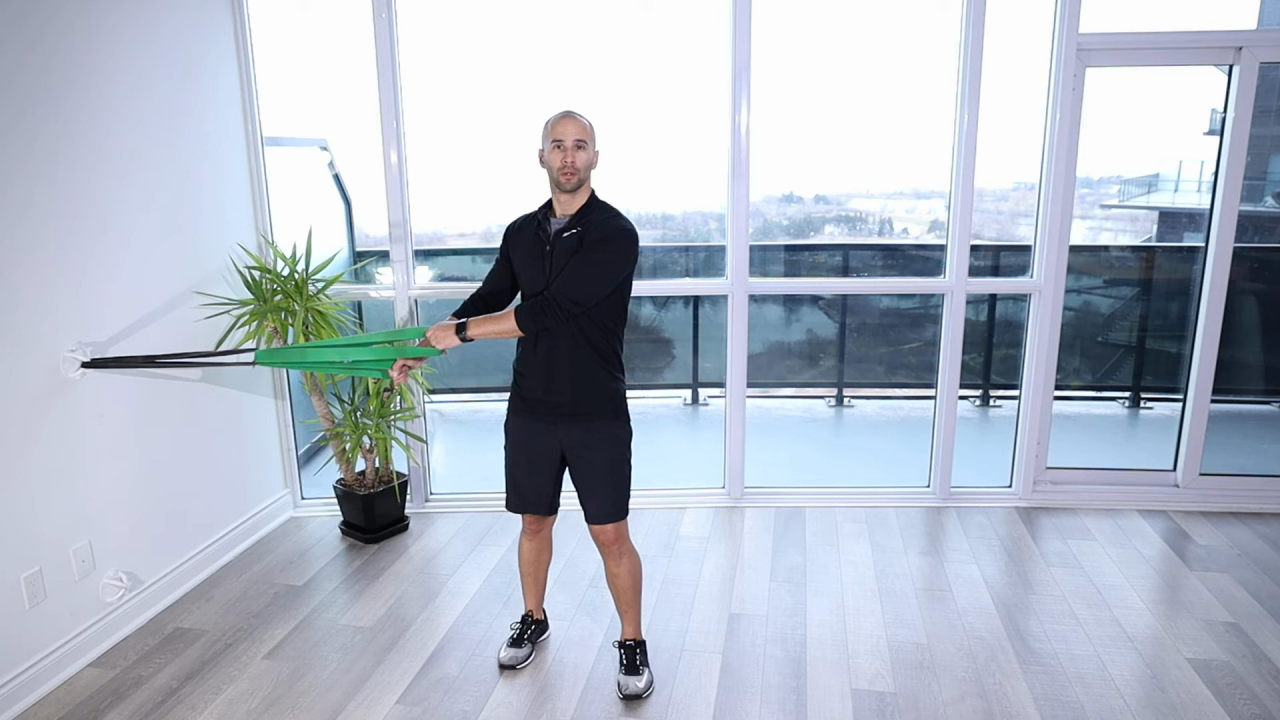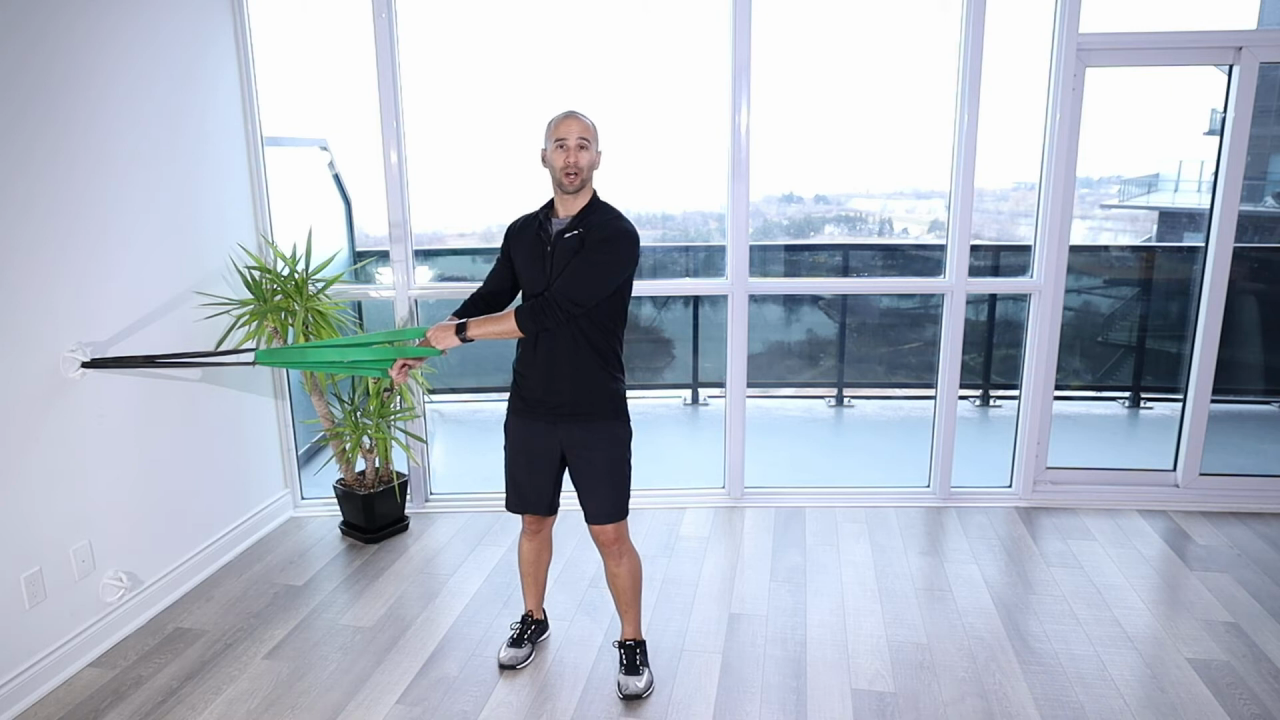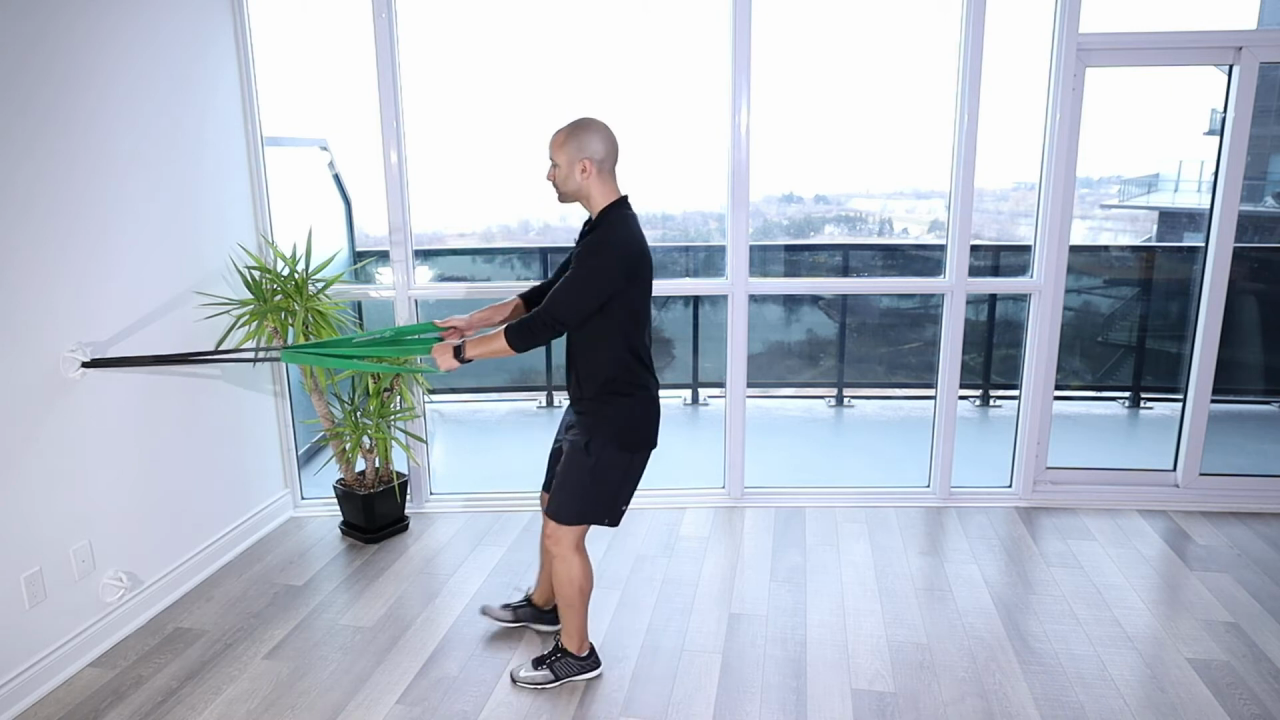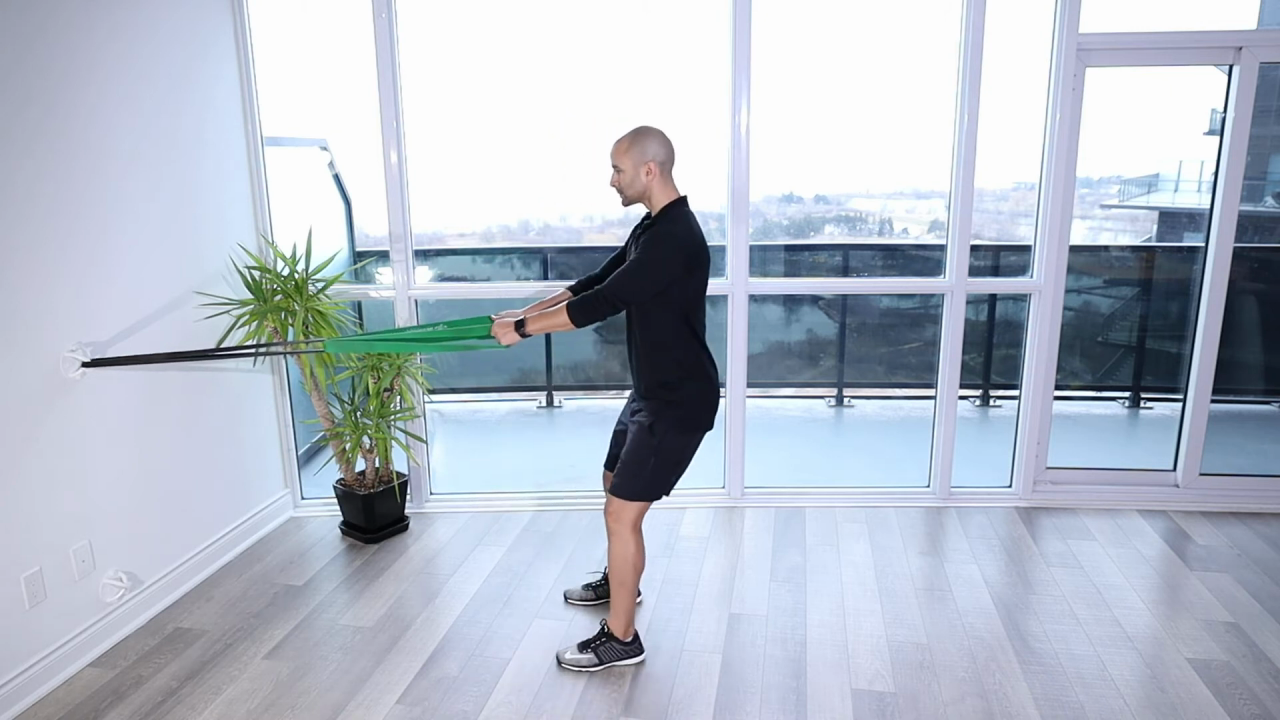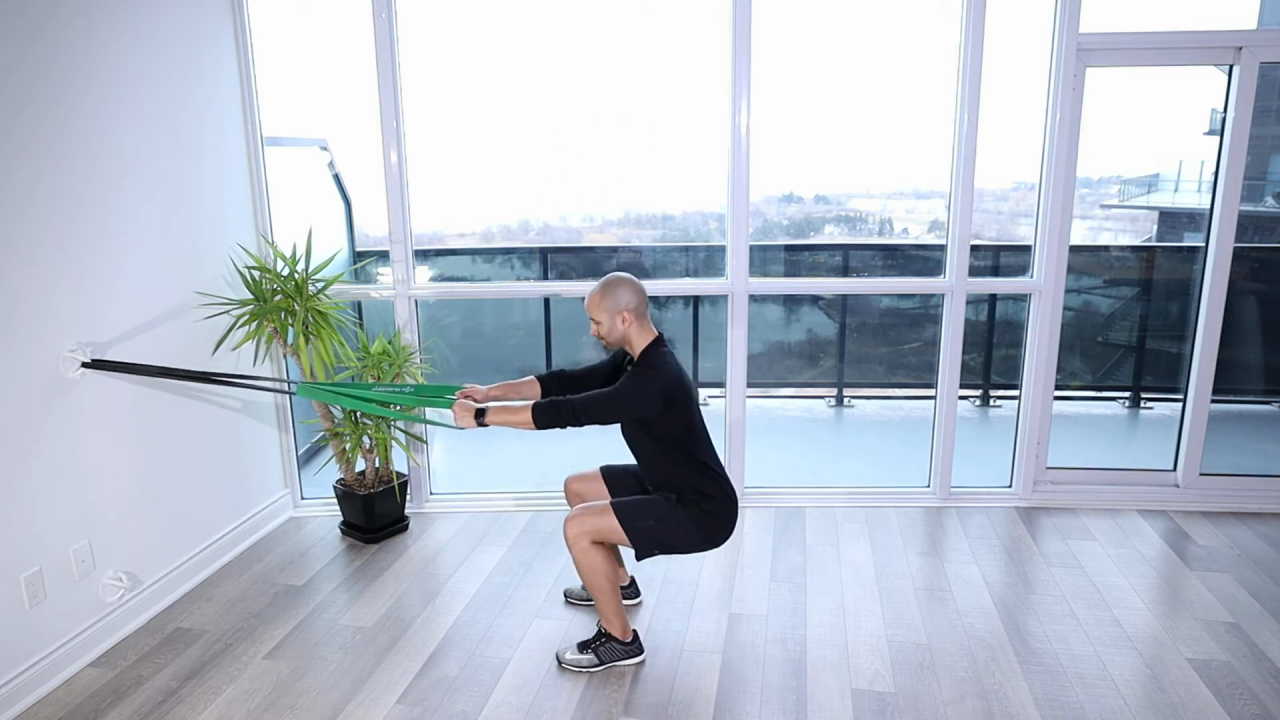
dt=1s
person 1, frame 1
left shoulder: (614, 233)
right shoulder: (520, 233)
left elbow: (550, 310)
right elbow: (487, 298)
left wrist: (462, 331)
right wrist: (424, 350)
left hip: (597, 416)
right hip: (531, 412)
left knee: (611, 536)
right knee: (534, 522)
left ankle: (632, 644)
right ankle: (533, 621)
person 1, frame 2
left shoulder: (615, 234)
right shoulder: (522, 233)
left elbow: (550, 311)
right elbow: (488, 298)
left wrist: (460, 331)
right wrist: (426, 348)
left hip: (597, 415)
right hip: (531, 410)
left knee: (611, 536)
right knee: (534, 522)
left ankle: (632, 644)
right ankle: (533, 620)
person 1, frame 3
left shoulder: (614, 244)
right shoulder: (600, 231)
left elbow: (544, 325)
right elbow: (546, 294)
left wrist: (463, 352)
right wrist: (474, 320)
left hip: (617, 418)
right hip: (591, 406)
left knee: (563, 533)
right knee: (553, 505)
left ankle: (575, 653)
right ankle: (543, 605)
person 1, frame 4
left shoulder: (676, 237)
right shoulder: (651, 228)
left elbow: (605, 302)
right elbow: (597, 282)
left wrist: (523, 329)
right wrist: (527, 312)
left hip: (678, 401)
right hip: (651, 392)
left knee: (622, 512)
right knee: (615, 486)
left ankle: (620, 638)
right ankle: (618, 582)
person 1, frame 5
left shoulder: (653, 381)
right shoulder: (637, 359)
left elbow: (569, 412)
right elbow: (569, 382)
left wrist: (482, 416)
right wrist: (490, 391)
left hip: (702, 513)
right hip: (673, 487)
left knee: (579, 526)
right knee: (578, 487)
left ankle: (619, 640)
right ankle: (620, 582)
